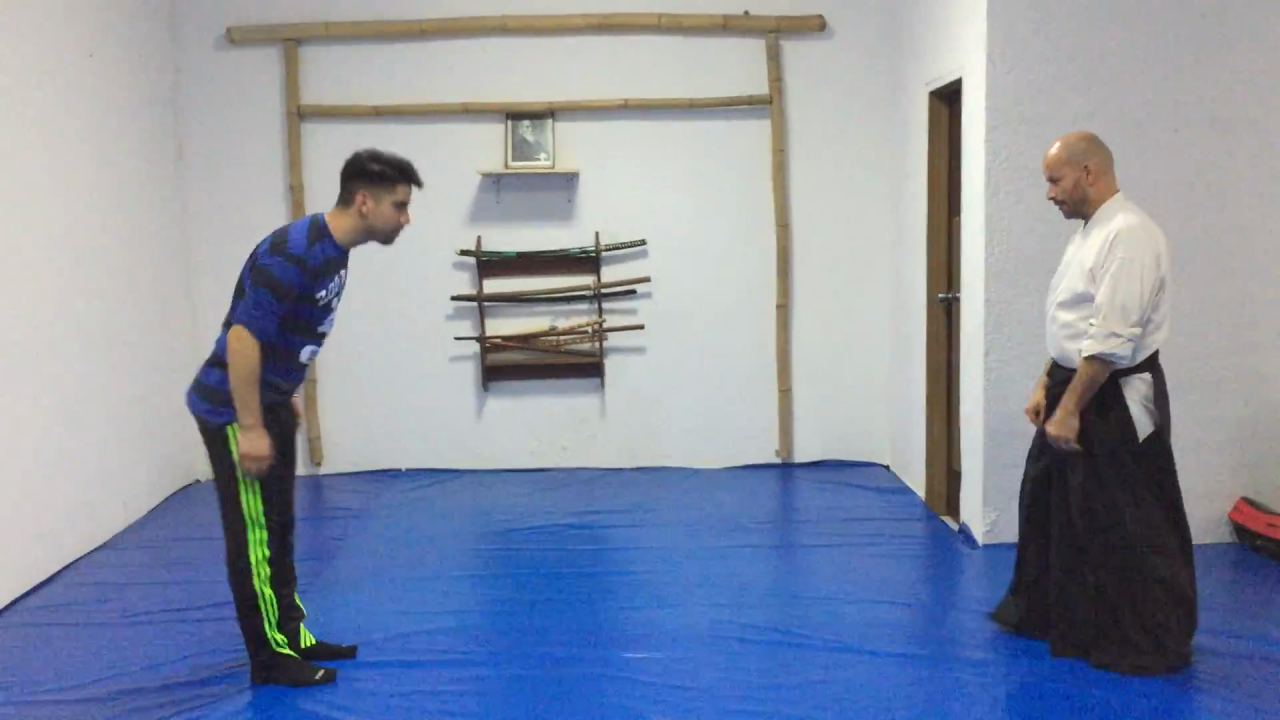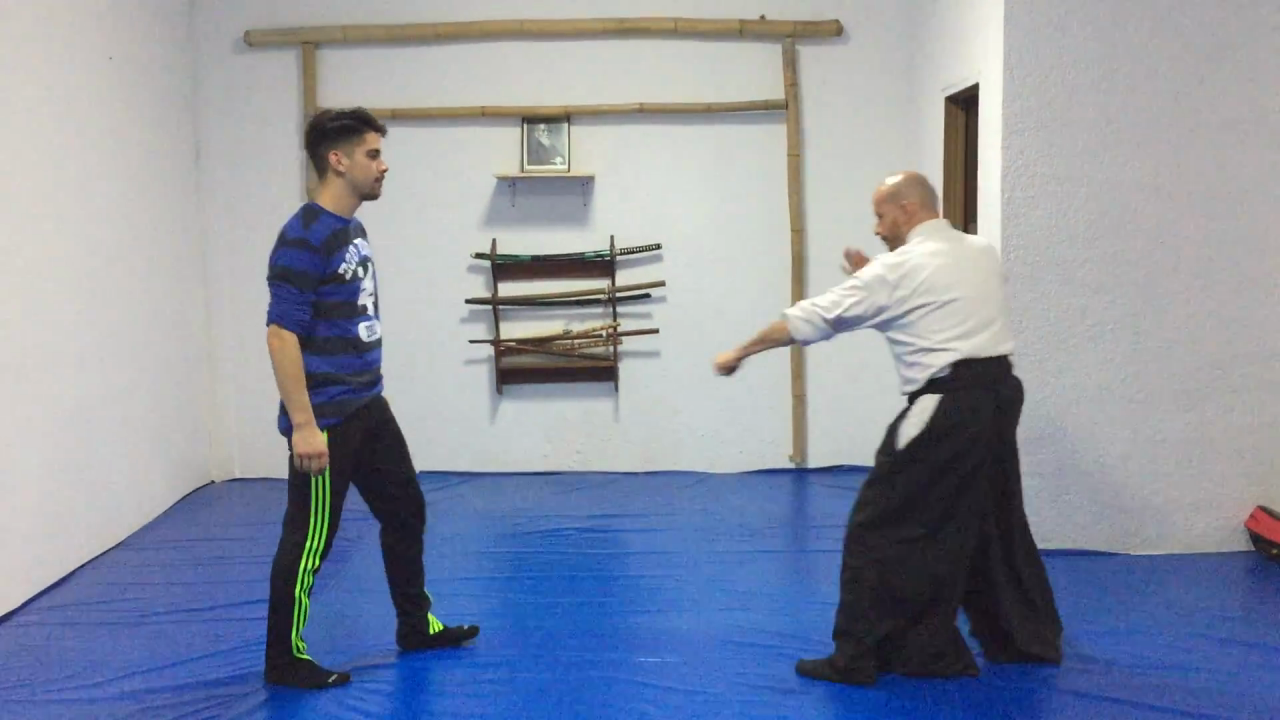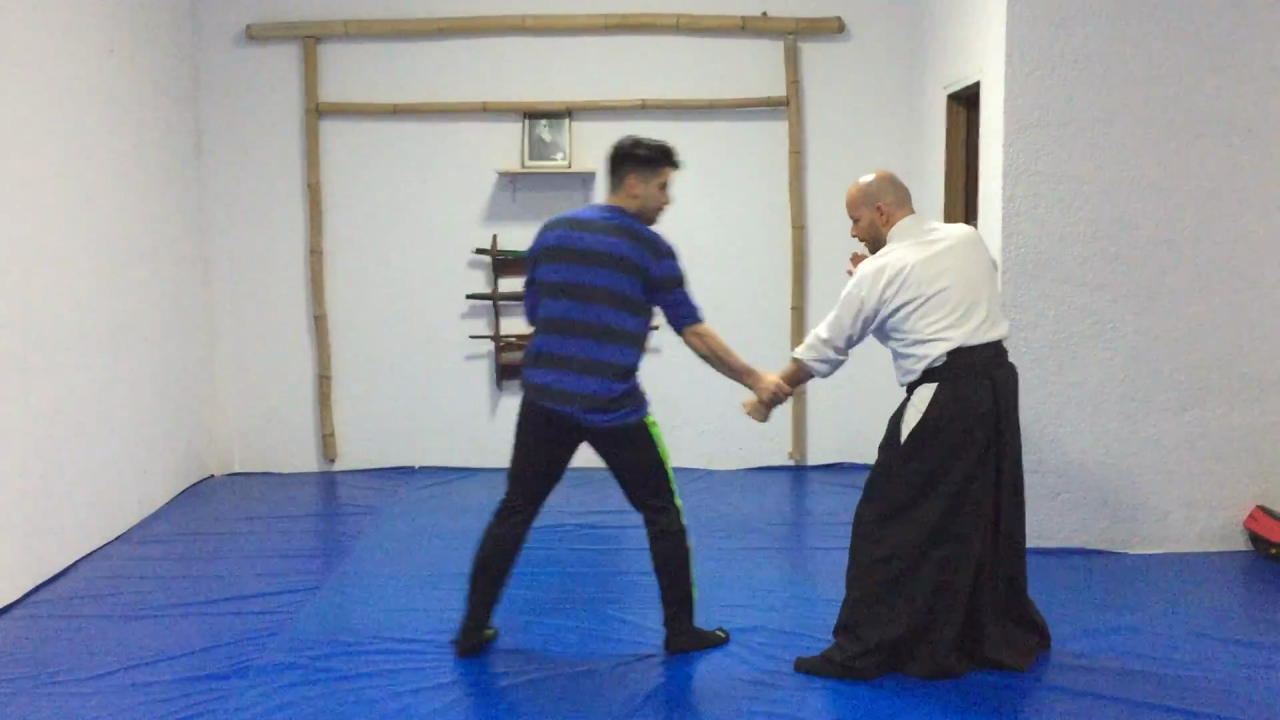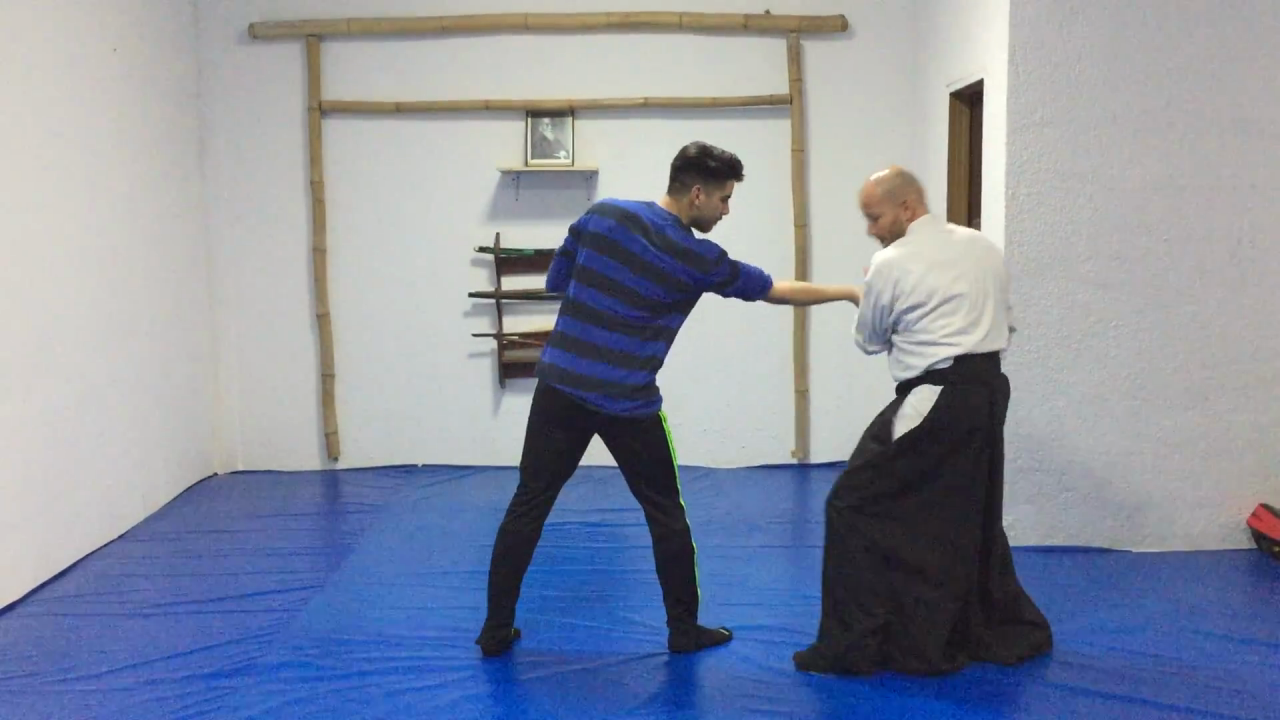
dt=1s
person 1, frame 1
left shoulder: (334, 251)
right shoulder: (294, 253)
right elbow: (243, 338)
right wrist: (251, 426)
left hip: (271, 404)
right hip: (235, 409)
left knee: (278, 526)
right knee: (255, 532)
left ankle: (291, 634)
right ankle: (270, 657)
person 1, frame 2
left shoulder: (353, 230)
right shoulder: (305, 237)
right elbow: (283, 334)
right wrist: (304, 424)
left hip: (367, 409)
right hip: (327, 419)
left knee: (406, 510)
right knee: (310, 536)
left ankle: (417, 624)
right ankle: (286, 658)
person 1, frame 3
left shoulder: (552, 232)
right shoulder: (650, 248)
left elbow: (533, 311)
right elbow: (694, 332)
right wrist: (755, 379)
left hip: (545, 400)
right hip: (615, 408)
left knee: (514, 511)
right knee: (662, 515)
left ankle: (474, 630)
right ankle: (681, 630)
person 1, frame 4
left shoulder: (601, 215)
right shoulder: (698, 258)
left elbow: (555, 280)
right elbow: (772, 289)
right wrist: (848, 292)
left hip: (558, 385)
right hip: (627, 402)
left knee: (528, 505)
right knee: (665, 513)
left ankle: (496, 631)
right ankle: (684, 630)
person 2, frame 1
left shoulder: (1130, 235)
right shoulder: (1091, 231)
left elbow: (1111, 340)
left wrist: (1070, 409)
right wrist: (1048, 386)
left hip: (1116, 401)
right hip: (1080, 391)
left knee: (1131, 525)
right knee: (1047, 501)
left ankle: (1152, 643)
right ankle: (1046, 614)
person 2, frame 2
left shoulder: (899, 268)
right shoulder: (984, 252)
left elbow: (815, 317)
left wrist: (740, 352)
left hip: (948, 410)
right hip: (998, 397)
left knee: (881, 527)
right knee: (994, 523)
left ankle: (858, 656)
right ankle: (1026, 635)
person 2, frame 3
left shoulder: (880, 271)
right shoulder: (968, 240)
left elbow: (824, 349)
left wrist: (772, 395)
left hip: (947, 399)
right hip: (997, 385)
left knee: (889, 523)
right knee: (988, 515)
left ankle: (859, 652)
right ankle: (1007, 636)
person 2, frame 4
left shoulder: (893, 262)
right shoulder: (986, 248)
left elbow: (870, 340)
right elbow: (1003, 319)
left wrist: (868, 301)
left hip: (934, 404)
right hip: (985, 395)
left knee: (858, 508)
right knee: (969, 518)
left ankle: (855, 645)
right ankle: (1007, 632)
